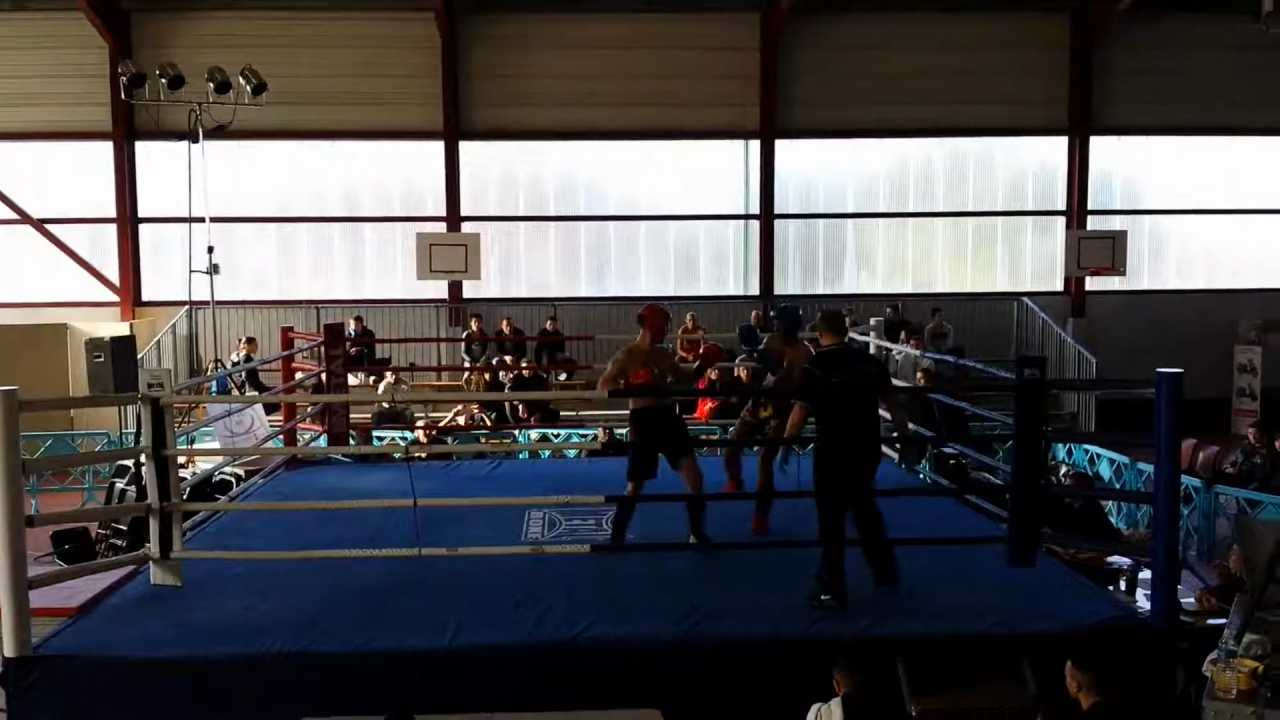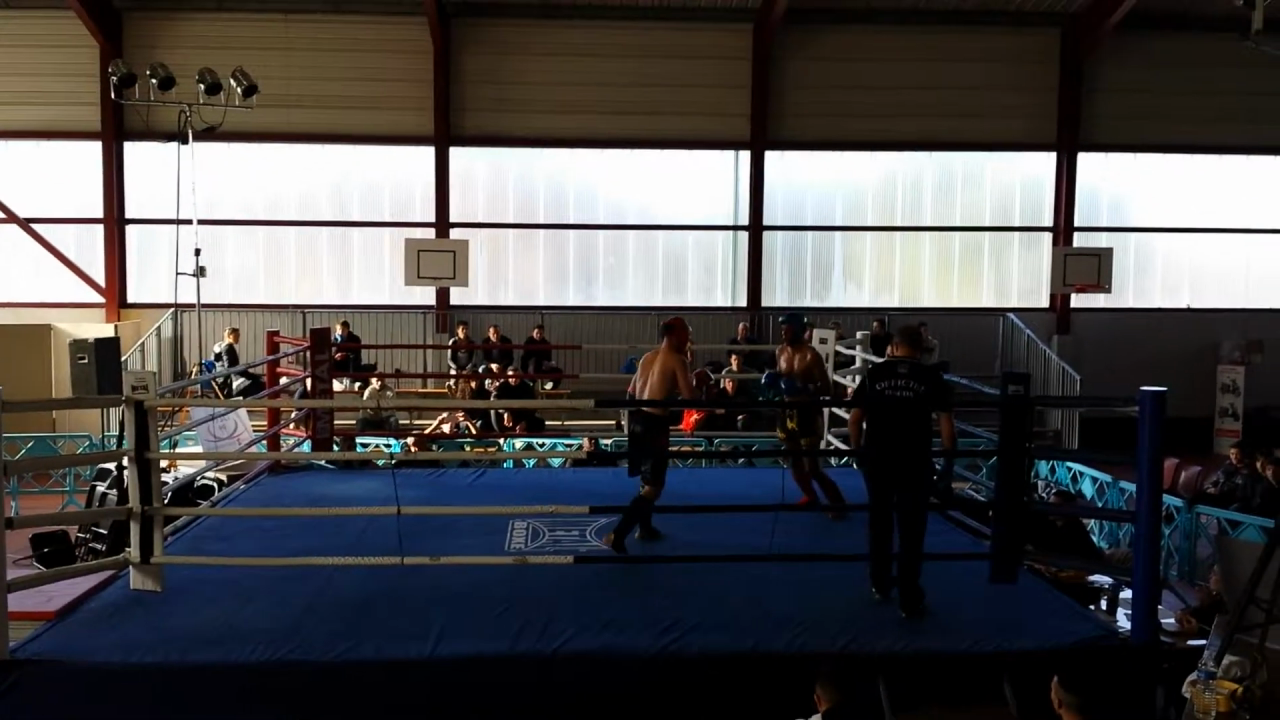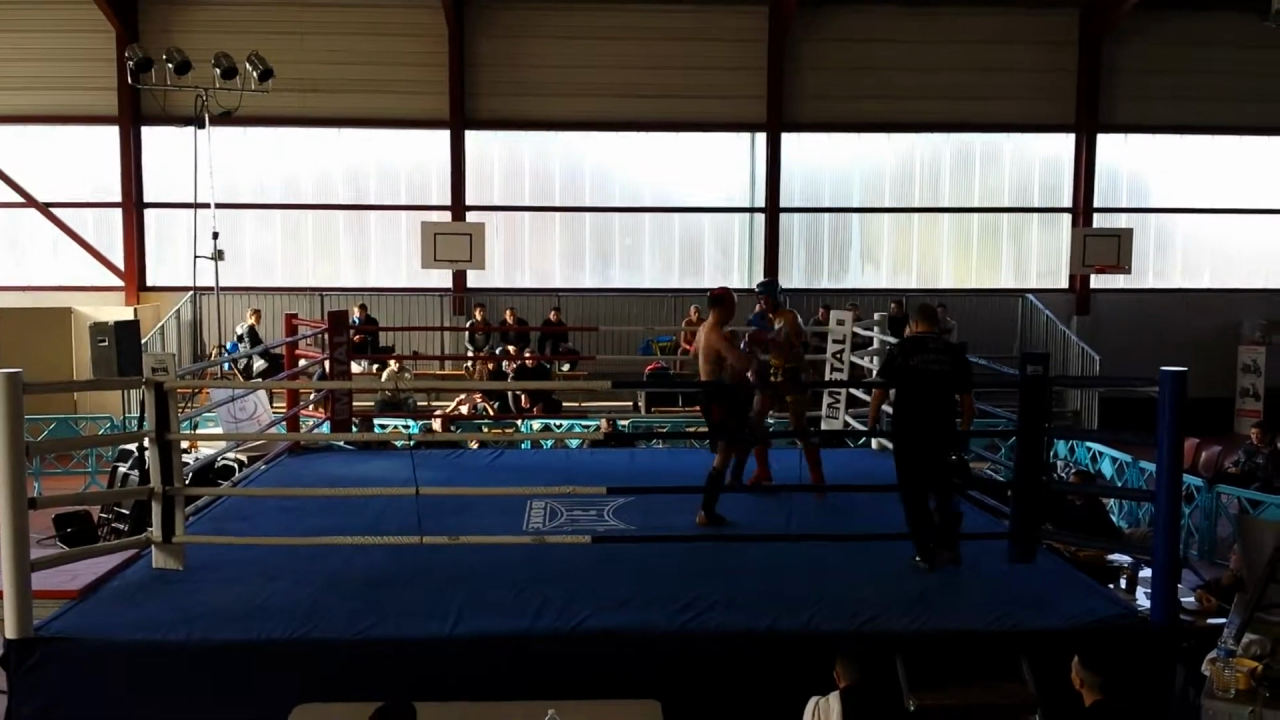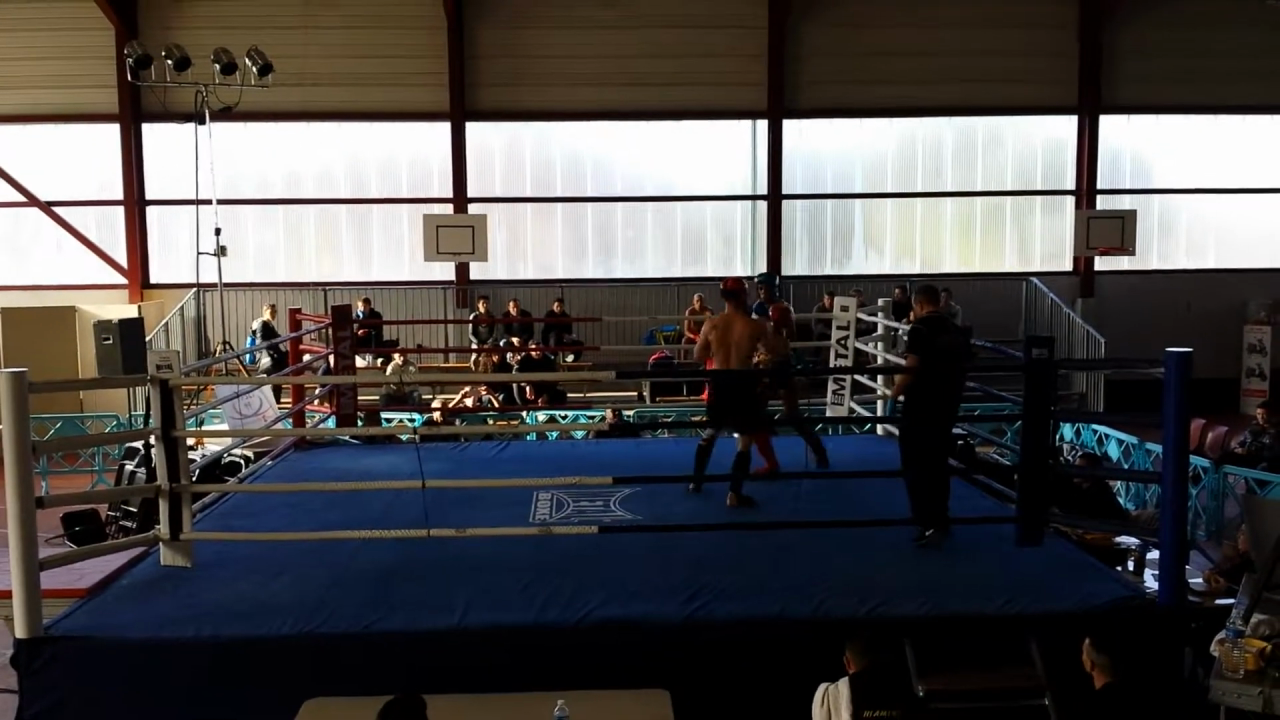
dt=0.7s
person 1, frame 1
left shoulder: (816, 366)
right shoulder: (870, 362)
left elbow: (800, 415)
right elbow: (893, 405)
left wrist: (784, 450)
right wrist: (905, 437)
left hip: (833, 449)
right hip: (867, 447)
left knee: (831, 518)
right knee: (866, 509)
left ankle: (832, 590)
right ankle: (886, 573)
person 1, frame 2
left shoulder: (874, 374)
right shoulder: (932, 378)
left elbow: (855, 419)
right elbow: (946, 426)
left wrist: (857, 451)
right wrist: (948, 461)
left hip: (877, 459)
right hip: (916, 462)
left knee: (880, 523)
right knee: (912, 530)
left ankle: (881, 584)
right ankle: (910, 600)
person 1, frame 3
left shoulder: (902, 349)
right shoulder: (955, 353)
left elbow: (881, 389)
right elbow: (966, 398)
left wrist: (872, 420)
right wrist: (965, 433)
left hip: (908, 431)
right hip: (943, 431)
left knee: (913, 492)
right knee: (943, 488)
left ankle: (926, 553)
right ankle: (948, 546)
person 1, frame 4
left shoulder: (921, 328)
right shoulder: (957, 332)
left elbow: (911, 368)
right elbow: (961, 369)
left wrist: (893, 396)
left hip: (921, 407)
right hip: (947, 407)
left knee: (915, 465)
right knee: (938, 463)
left ankle: (929, 523)
right ankle: (939, 520)
person 2, frame 1
left shoulder: (664, 353)
right shoulder: (624, 357)
left elbow: (684, 380)
right elbow: (602, 387)
left wrist: (702, 366)
right wrist: (630, 384)
left hip: (668, 416)
right hip: (643, 420)
left knee: (693, 475)
right knee: (635, 485)
person 2, frame 2
left shoulder: (647, 358)
right shoulder: (677, 359)
left elbow: (632, 392)
right elbow: (690, 397)
right wrist: (696, 384)
left hip: (637, 419)
right hip: (655, 424)
left knee: (650, 478)
right knee: (653, 486)
left ankle: (645, 527)
person 2, frame 3
left shoulder: (704, 329)
right shoulder: (717, 335)
right elbow: (741, 364)
right wrist: (747, 355)
left hip: (713, 390)
right hip: (716, 394)
left knee: (744, 431)
right knee: (723, 455)
left ankle: (737, 472)
person 2, frame 4
left shoulder: (711, 324)
right shoulder: (754, 326)
left elbow: (699, 356)
right elbow: (779, 350)
left hip: (718, 381)
right hip: (743, 383)
left knee: (711, 432)
right knee: (746, 440)
left ankle: (696, 481)
right ankle: (735, 493)
person 3, frame 1
left shoulder: (804, 353)
right shoulder: (772, 341)
left elbow: (795, 385)
right elbow: (758, 356)
left hip: (781, 407)
right hip: (761, 400)
left knee: (766, 461)
right knee: (733, 445)
left ankle: (761, 517)
right ankle: (735, 482)
person 3, frame 2
left shoulder: (812, 356)
right shoulder: (781, 351)
left elbow: (826, 388)
left wrist: (806, 390)
right wrist: (773, 382)
left hip: (808, 414)
right hip: (788, 411)
left knee: (812, 468)
right knee: (793, 459)
left ankle: (839, 505)
right ankle: (809, 495)
person 3, frame 3
left shoulder: (790, 317)
right shoulder: (767, 318)
left elbow: (798, 345)
right elbow: (765, 347)
left wrist: (771, 339)
left hip: (792, 376)
right hip: (772, 374)
left knee: (799, 430)
left ankle: (817, 477)
right ankle: (762, 472)
person 3, frame 4
left shoulder: (782, 309)
right shoulder: (765, 312)
left elbow: (792, 336)
left hip: (781, 365)
right hip: (765, 364)
left knee: (793, 416)
